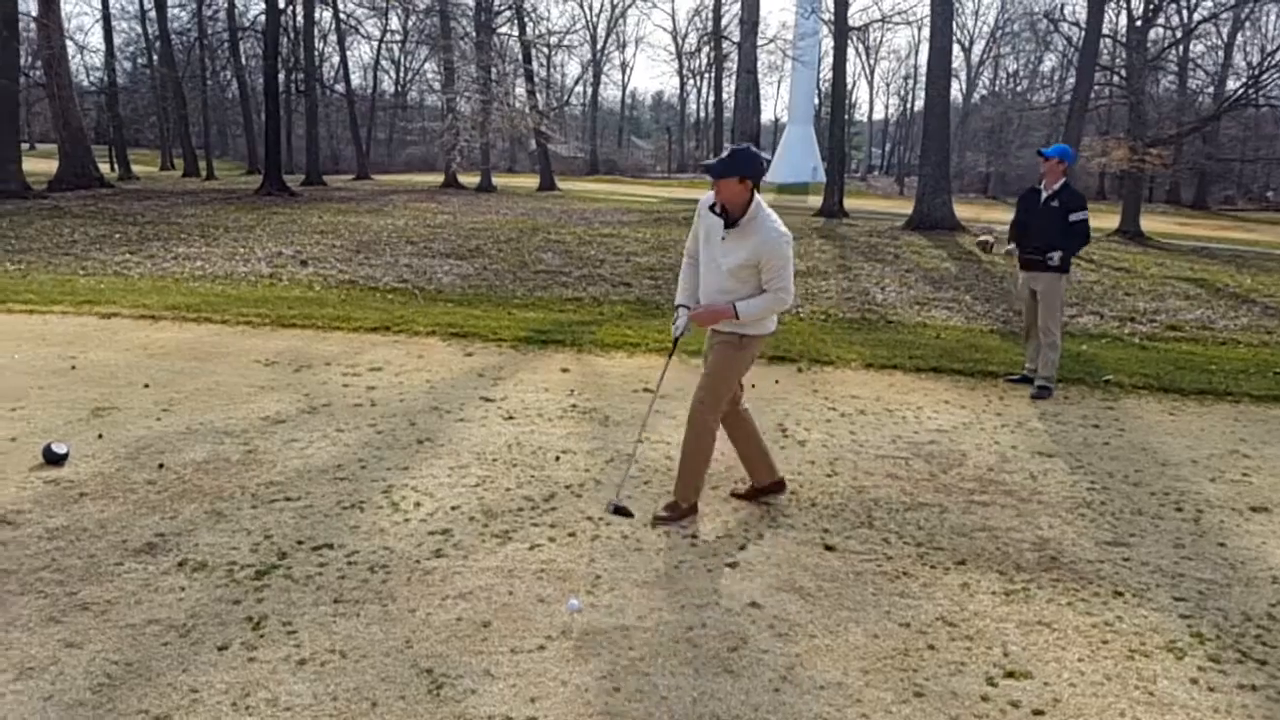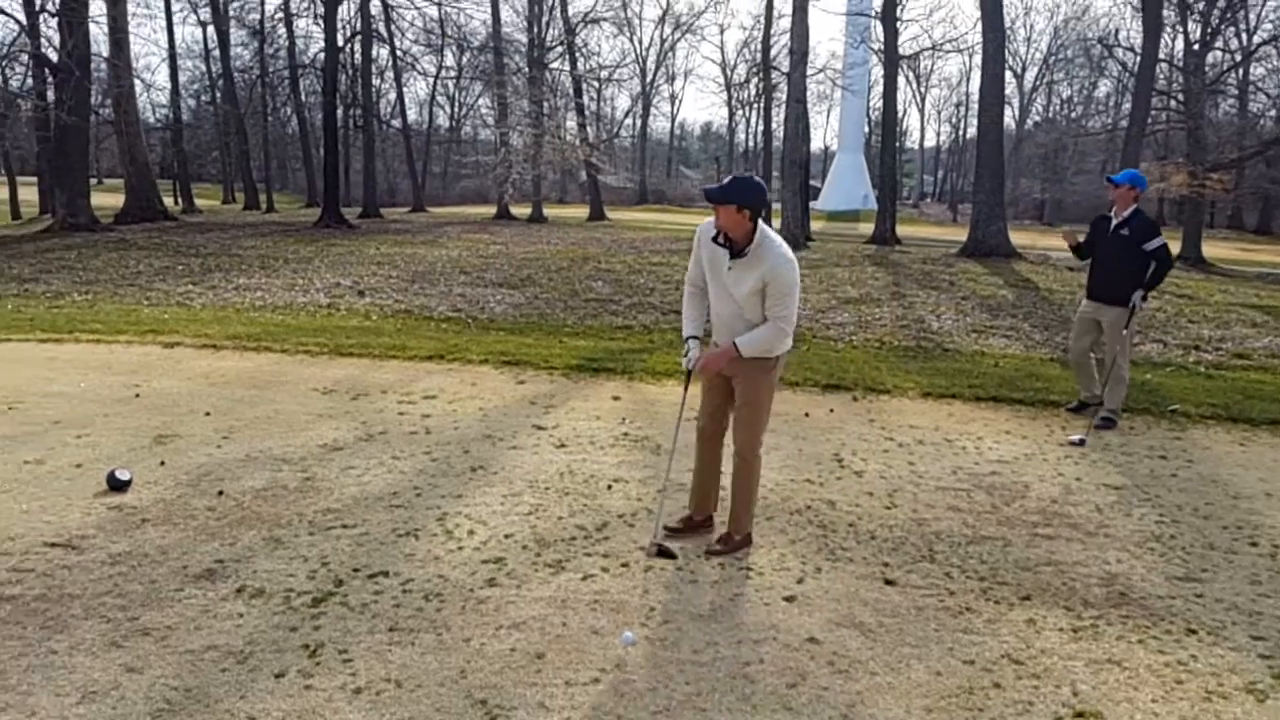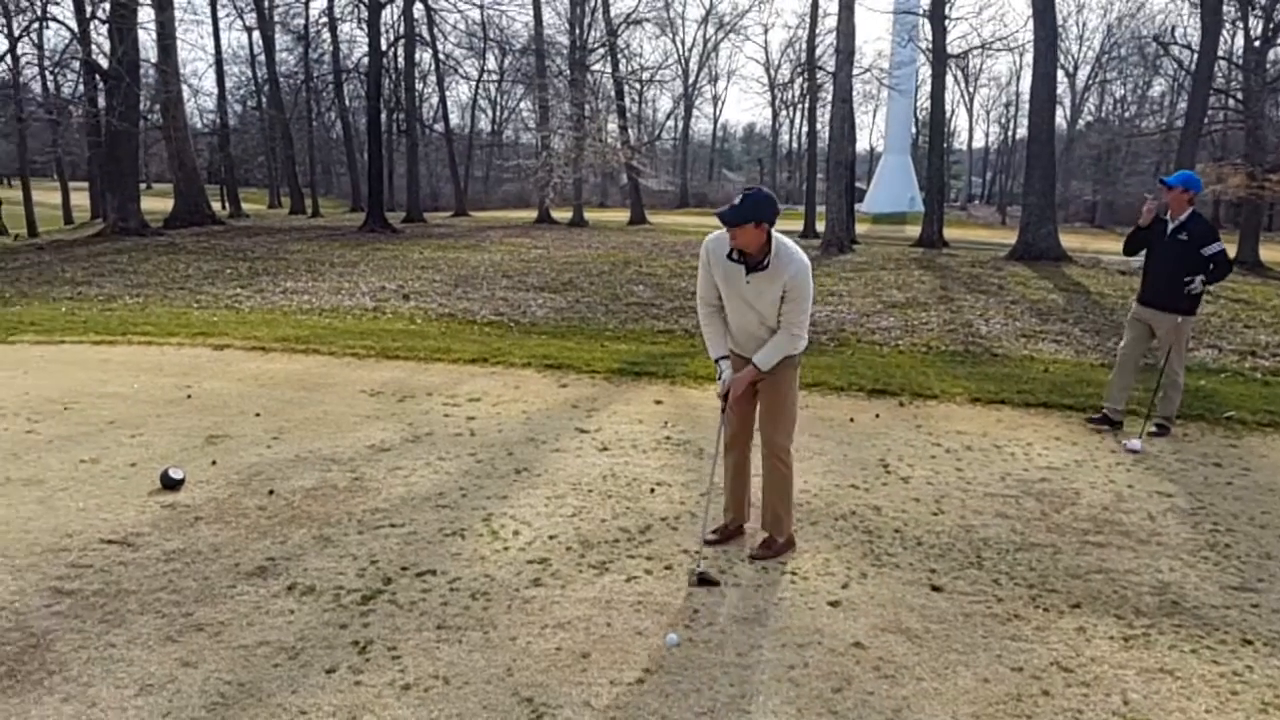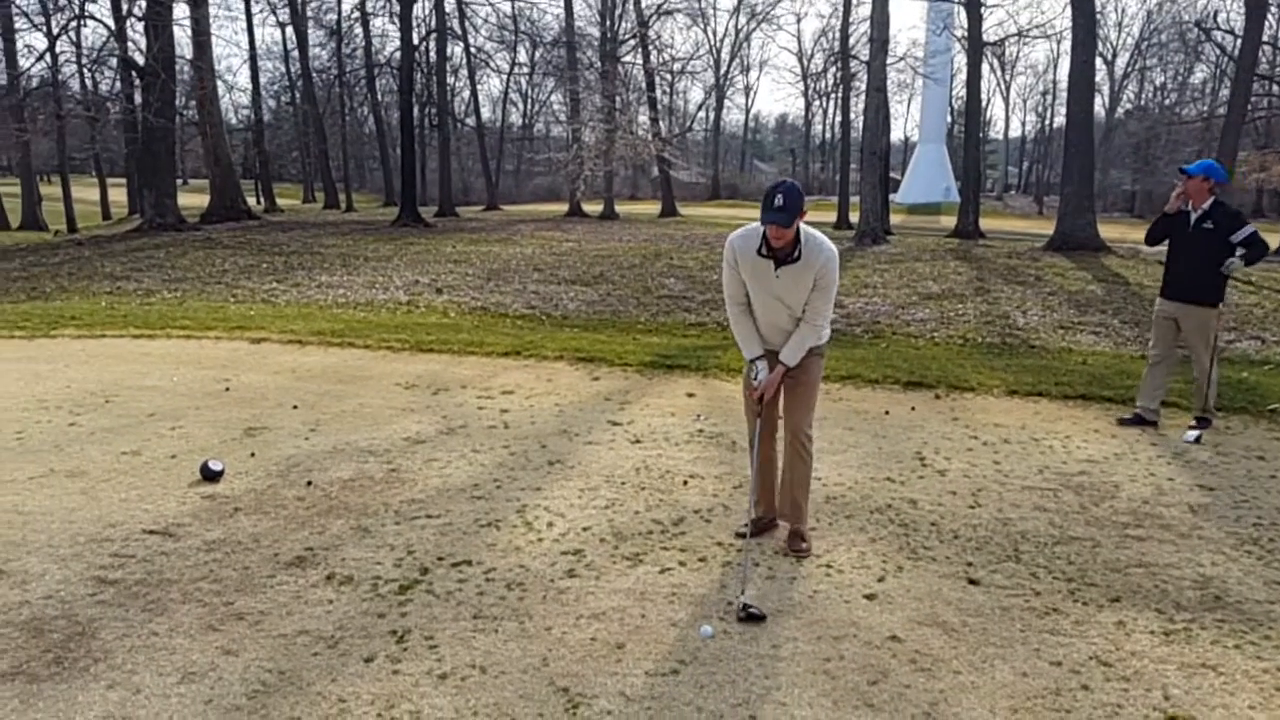
dt=0.4s
person 1, frame 1
left shoulder: (771, 236)
right shoulder: (707, 206)
left elbow: (780, 297)
right elbow: (692, 257)
left wrist: (728, 311)
right wrist: (684, 304)
left hip: (742, 334)
right hip: (717, 328)
left knee: (702, 412)
right knee: (728, 406)
left ankle: (685, 499)
right ankle: (766, 478)
person 1, frame 2
left shoulder: (778, 261)
right shoulder: (707, 234)
left elbow: (780, 327)
right elbow: (695, 287)
left wrist: (730, 350)
right wrist: (693, 337)
left hip: (760, 360)
right hip: (721, 351)
left knee: (745, 445)
right knee: (708, 430)
left ankle: (739, 530)
right ankle: (700, 512)
person 1, frame 3
left shoulder: (794, 265)
right shoulder: (714, 248)
left elbow: (792, 332)
right elbow: (709, 307)
left wrist: (750, 372)
right wrist: (721, 360)
left hip: (779, 360)
right hip: (738, 356)
left knee: (775, 445)
right knee: (735, 439)
left ankle: (780, 532)
right ankle: (734, 519)
person 1, frame 4
left shoulder: (824, 255)
right shoulder: (738, 245)
left elbow: (814, 322)
right elbow: (736, 306)
left wrist: (781, 371)
right wrist: (757, 360)
left hip: (805, 351)
right hip: (760, 348)
left knee: (797, 433)
right knee: (760, 433)
left ankle: (796, 523)
right ankle: (765, 511)
person 2, frame 1
left shoulder: (1073, 198)
right shoulder: (1030, 194)
left elbow: (1082, 235)
right elbow: (1018, 223)
left wrist: (1062, 253)
right wrist: (1013, 243)
left hip: (1052, 272)
right hip: (1027, 270)
left knee: (1048, 328)
right knee: (1030, 324)
left ankle: (1045, 381)
right ankle: (1032, 371)
person 2, frame 2
left shoulder: (1145, 226)
right shoulder: (1101, 222)
left elbow: (1164, 261)
right elbow: (1086, 253)
left wrist: (1143, 290)
right wrist: (1075, 244)
left hip: (1121, 305)
right hip: (1092, 300)
left knee: (1116, 359)
right knee: (1078, 348)
left ankle: (1110, 412)
right ankle: (1092, 397)
person 2, frame 3
left shoulder: (1202, 229)
right shoulder: (1157, 223)
left elbow: (1224, 265)
right elbow: (1129, 250)
left wrist: (1204, 279)
right wrist: (1143, 224)
left hip: (1176, 311)
right hip: (1143, 306)
left knee: (1172, 367)
right knee: (1126, 356)
left ankle: (1164, 419)
right ankle: (1113, 413)
person 2, frame 4
left shoulder: (1227, 217)
right shoulder: (1179, 213)
left elbow: (1260, 246)
right elbow: (1151, 239)
left wrist: (1241, 259)
right wrist: (1169, 210)
left hip: (1202, 304)
right hip: (1168, 300)
left knee: (1203, 362)
right knee: (1158, 356)
left ankle: (1204, 413)
right ankle: (1147, 412)
